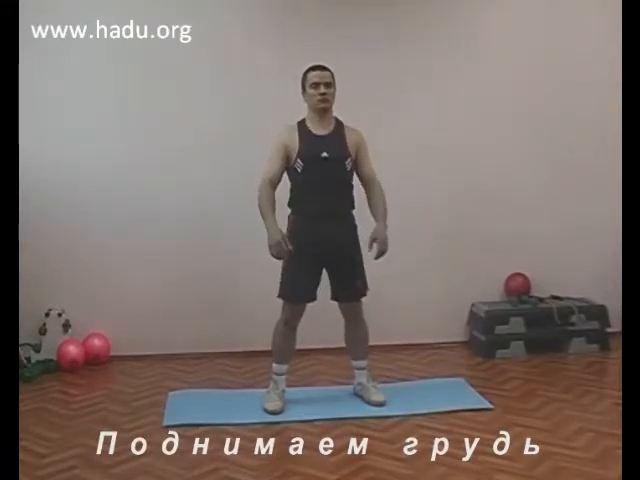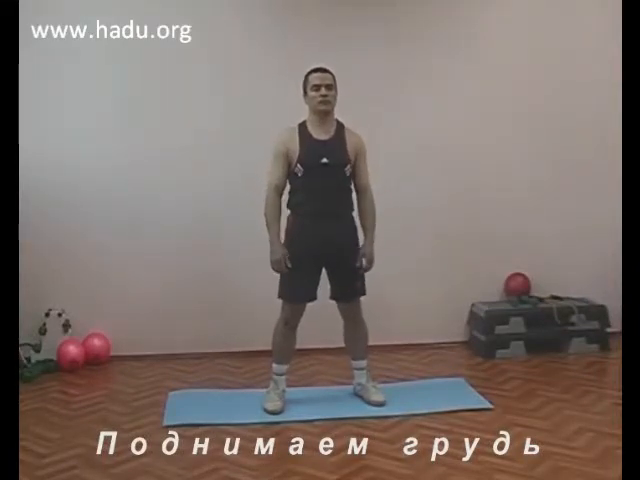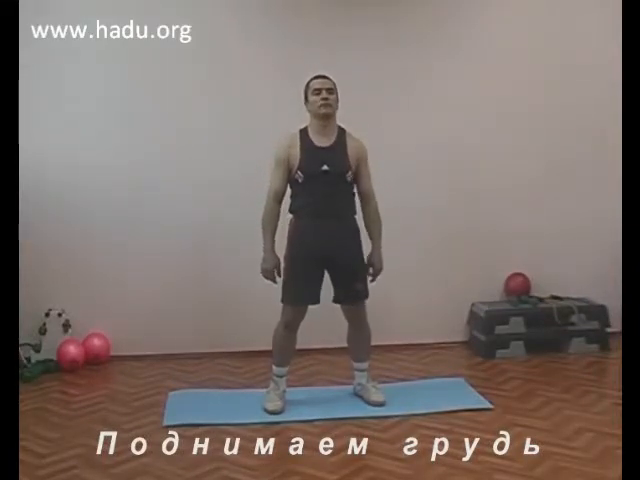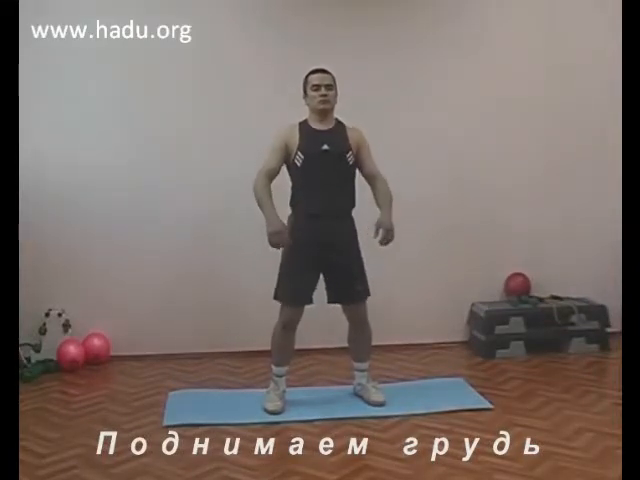
dt=0.5s
person 1, frame 1
left shoulder: (352, 137)
right shoulder: (289, 137)
left elbow: (371, 183)
right elbow: (267, 185)
left wrist: (381, 224)
right wrist: (272, 227)
left hip: (344, 234)
right hip: (302, 235)
left knee: (353, 311)
right knee: (290, 313)
left ankle: (362, 380)
right ankle: (277, 385)
person 1, frame 2
left shoulder: (352, 140)
right shoulder: (289, 140)
left elbow: (364, 193)
right elbow: (274, 193)
left wrist: (369, 241)
right wrist: (275, 242)
left hip: (343, 235)
right hip: (302, 235)
left knee: (352, 311)
right knee: (290, 314)
left ankle: (362, 380)
right ankle: (277, 386)
person 1, frame 3
left shoulder: (354, 146)
right shoulder: (290, 146)
left elbow: (368, 199)
right elbow: (273, 200)
left wrist: (376, 248)
right wrist: (268, 250)
left hip: (345, 236)
right hip: (304, 236)
left knee: (357, 314)
right knee: (291, 316)
left ankle: (363, 380)
right ankle: (277, 386)
person 1, frame 4
left shoulder: (353, 136)
right shoulder: (290, 135)
left elbow: (376, 178)
right elbow: (262, 179)
left wrist: (386, 213)
right wrist: (271, 217)
left hip: (343, 234)
right hip: (302, 234)
left knee: (357, 313)
right knee: (289, 315)
left ankle: (363, 381)
right ankle: (277, 386)
